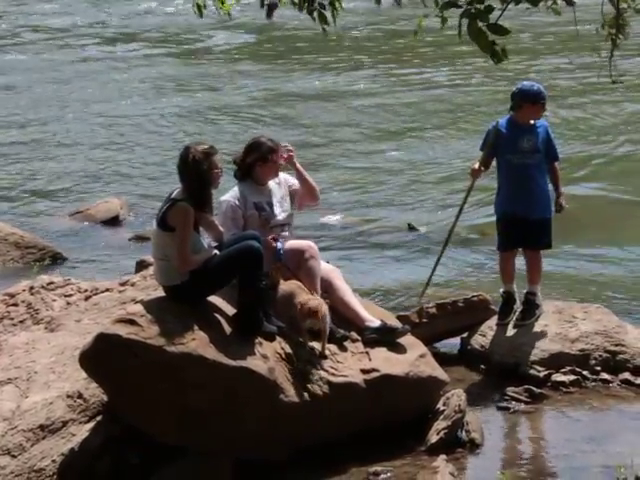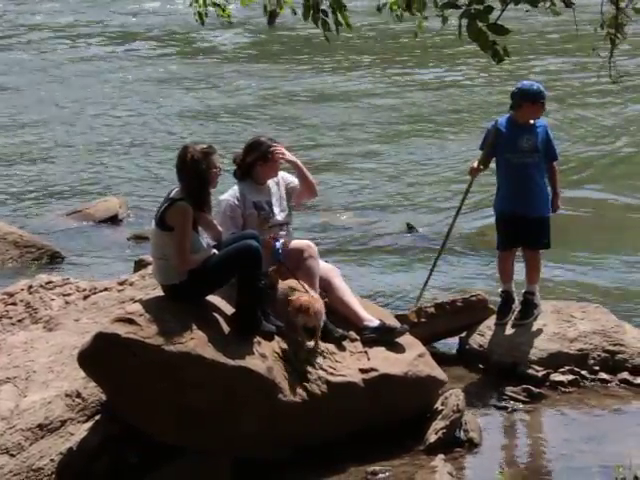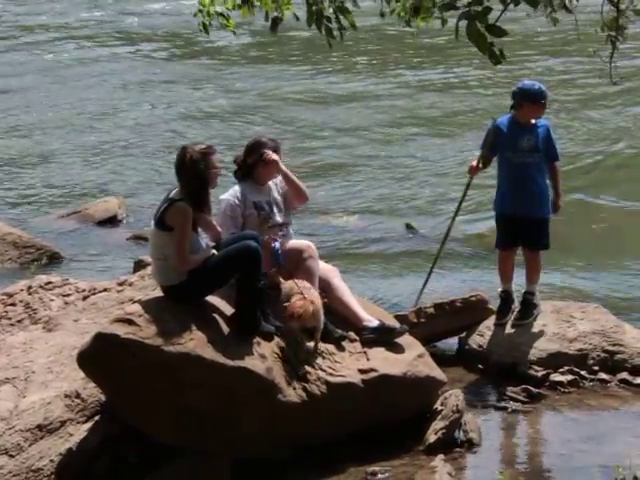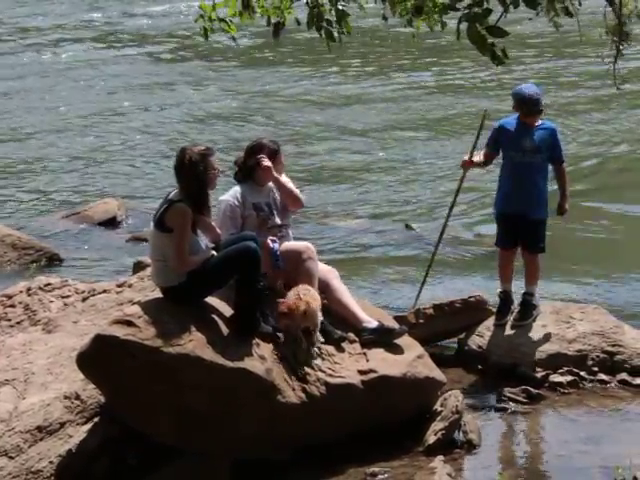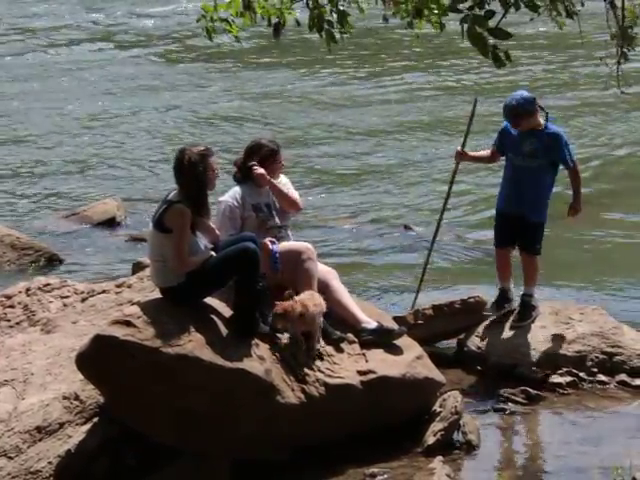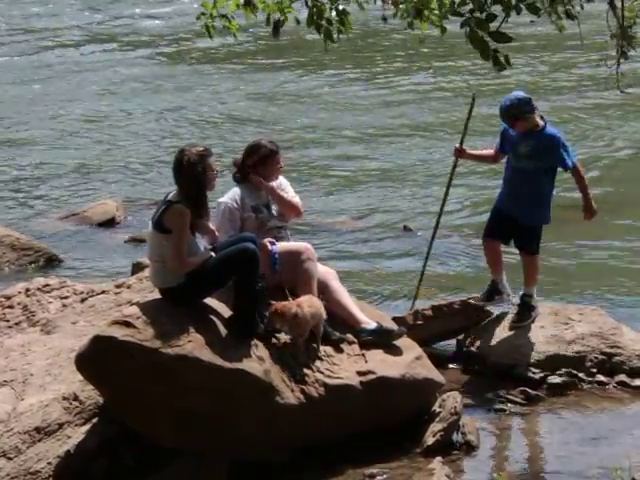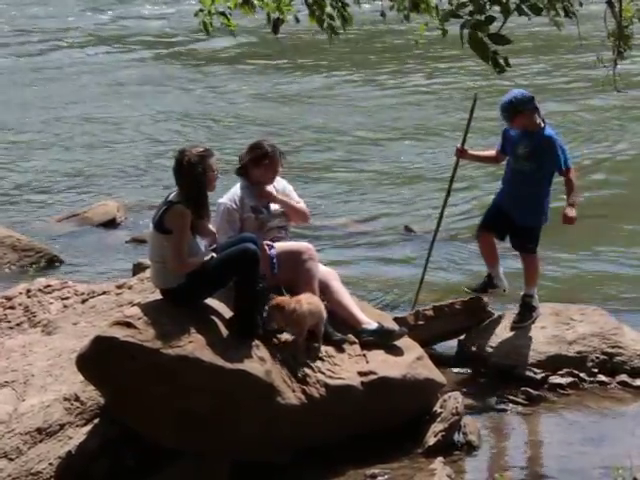
dt=0.2s
person 1, frame 1
left shoulder: (543, 129)
right shoulder: (500, 129)
left elbow: (552, 164)
right elbow: (486, 160)
left wrist: (559, 193)
right wrist: (478, 168)
left hip: (538, 205)
right hip: (508, 206)
left knee: (533, 252)
right knee: (506, 252)
left ankle: (532, 298)
right ankle: (508, 297)
person 1, frame 2
left shoulder: (542, 129)
right shoulder: (499, 128)
left elbow: (550, 164)
right elbow: (486, 158)
left wrist: (556, 194)
right wrist: (477, 167)
left hip: (537, 204)
right hip: (507, 205)
left knee: (532, 251)
right knee: (505, 252)
left ankle: (531, 298)
right ankle: (507, 296)
person 1, frame 3
left shoulder: (544, 128)
right shoulder: (500, 128)
left elbow: (552, 164)
right elbow: (486, 158)
left wrist: (557, 195)
right wrist: (477, 166)
left hip: (537, 205)
right hip: (507, 204)
left knee: (532, 252)
right knee: (505, 251)
left ankle: (531, 298)
right ankle: (506, 296)
person 1, frame 4
left shoulder: (549, 131)
right shoulder: (504, 127)
left elbow: (559, 167)
right elbow: (487, 156)
left wrist: (564, 197)
right wrist: (473, 162)
left hip: (535, 206)
right hip: (507, 203)
left knee: (531, 253)
right knee: (505, 251)
left ankle: (530, 299)
right ankle: (505, 297)
person 1, frame 5
left shoulder: (554, 136)
right shoulder: (508, 130)
left elbow: (573, 168)
right elbow: (493, 156)
left wrist: (576, 199)
right wrist: (468, 156)
left hip: (533, 208)
right hip: (507, 204)
left knee: (529, 254)
right knee: (501, 250)
left ankle: (529, 300)
right ankle: (505, 296)
person 1, frame 6
left shoulder: (551, 138)
right shoulder: (509, 131)
left elbow: (576, 169)
right elbow: (496, 155)
left wrist: (587, 201)
right wrist: (468, 155)
left hip: (533, 208)
right hip: (506, 202)
left knee: (528, 254)
right knee: (489, 241)
left ankle: (529, 300)
right ankle: (499, 286)
person 1, frame 7
left shoulder: (548, 139)
right shoulder: (511, 132)
left elbow: (568, 173)
right elbow: (499, 156)
left wrist: (571, 204)
right wrist: (470, 155)
left hip: (531, 207)
right hip: (506, 198)
left knee: (527, 254)
right knee: (484, 234)
left ankle: (530, 301)
right ankle: (496, 279)
person 2, frame 1
left shoulder: (281, 183)
right shoulder: (234, 199)
left elbow: (313, 198)
left wrist: (295, 166)
left hip: (291, 256)
left knee: (332, 274)
right knee: (308, 249)
left ankle: (369, 324)
person 2, frame 2
left shoulder: (280, 181)
right shoulder: (233, 198)
left elbow: (311, 193)
left wrist: (294, 161)
right wrist: (260, 243)
left hip: (290, 255)
left knee: (330, 272)
right knee: (307, 248)
left ankle: (368, 323)
person 2, frame 3
left shoulder: (278, 181)
right shoulder: (233, 198)
left elbow: (302, 199)
left wrist: (282, 169)
left hip: (290, 256)
left knee: (329, 273)
right knee: (306, 248)
left ankle: (367, 323)
person 2, frame 4
left shoulder: (278, 181)
right shoulder: (233, 199)
left elbow: (298, 204)
left wrist: (273, 176)
left hip: (290, 258)
left knee: (328, 274)
right knee: (305, 249)
left ankle: (366, 324)
person 2, frame 5
left shoulder: (279, 181)
right shoulder: (233, 200)
left elbow: (296, 207)
left wrist: (269, 181)
left knee: (328, 275)
left ankle: (365, 325)
person 2, frame 6
left shoulder: (278, 183)
right shoulder: (232, 201)
left elbow: (297, 211)
left wrist: (268, 190)
left hip: (288, 260)
left knee: (328, 276)
right knee: (304, 250)
left ankle: (365, 326)
person 2, frame 7
left shoulder: (279, 185)
right shoulder: (232, 201)
left elbow: (304, 217)
left wrist: (282, 200)
left hip: (288, 259)
left knee: (329, 275)
right knee: (305, 250)
left ankle: (365, 326)
person 3, frame 1
left shoulder: (186, 196)
right shoulder: (183, 208)
left elbow: (218, 235)
right elbow: (184, 263)
right wrist: (211, 253)
left hip: (186, 274)
right hip: (181, 285)
left knee: (251, 238)
right knee: (251, 252)
left ankle: (259, 312)
right ankle: (249, 321)
person 3, frame 2
left shoulder: (184, 195)
right shoulder: (182, 207)
left elbow: (217, 235)
right elbow: (182, 262)
right wrist: (210, 253)
left hip: (186, 273)
right hip: (180, 284)
left knee: (251, 237)
right knee: (250, 251)
left ankle: (259, 311)
right ankle: (248, 320)
person 3, frame 3
left shoulder: (182, 196)
right shoulder: (182, 207)
left elbow: (216, 235)
right elbow: (182, 262)
right wrist: (209, 253)
left hip: (184, 275)
right hip: (179, 285)
left knee: (250, 238)
right knee: (249, 252)
left ankle: (258, 312)
right ankle: (247, 321)
person 3, frame 4
left shoulder: (182, 197)
right shoulder: (181, 209)
left elbow: (215, 236)
right elbow: (181, 263)
right wrist: (209, 255)
left hip: (182, 277)
right hip: (178, 286)
left knee: (249, 239)
right knee: (248, 252)
left ankle: (259, 312)
right ankle: (247, 322)
person 3, frame 5
left shoulder: (181, 197)
right shoulder: (180, 209)
left elbow: (213, 236)
right elbow: (180, 264)
right wrist: (208, 255)
left hip: (182, 277)
right hip: (178, 286)
left knee: (248, 239)
right knee: (248, 253)
left ankle: (259, 313)
right ankle: (246, 322)
person 3, frame 6
left shoulder: (180, 198)
right shoulder: (179, 210)
left elbow: (212, 236)
right elbow: (179, 265)
right wrist: (207, 256)
left hip: (182, 277)
right hip: (177, 287)
left knee: (248, 240)
right knee: (247, 253)
left ankle: (258, 313)
right ankle: (246, 323)
person 3, frame 7
left shoulder: (181, 198)
right shoulder: (180, 210)
left elbow: (210, 236)
right elbow: (180, 265)
right wrist: (208, 256)
left hip: (183, 277)
right hip: (178, 287)
left knee: (249, 240)
right knee: (248, 254)
left ankle: (258, 314)
right ankle: (247, 323)
